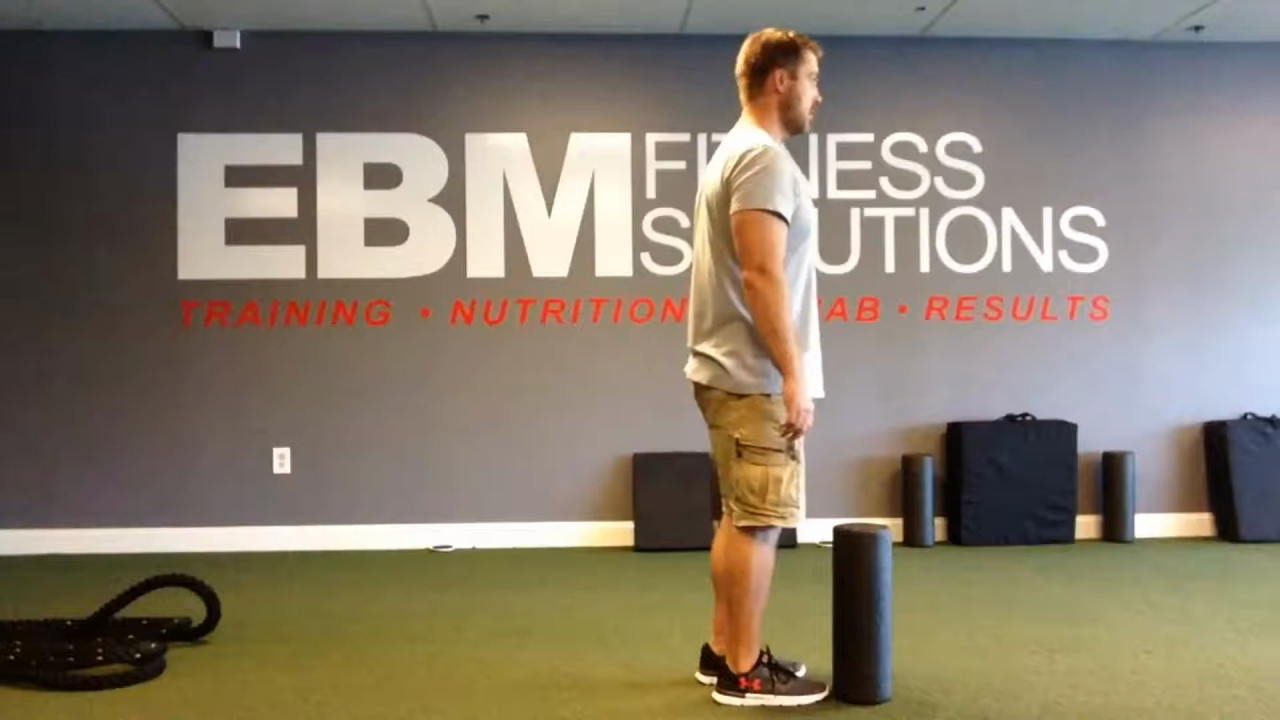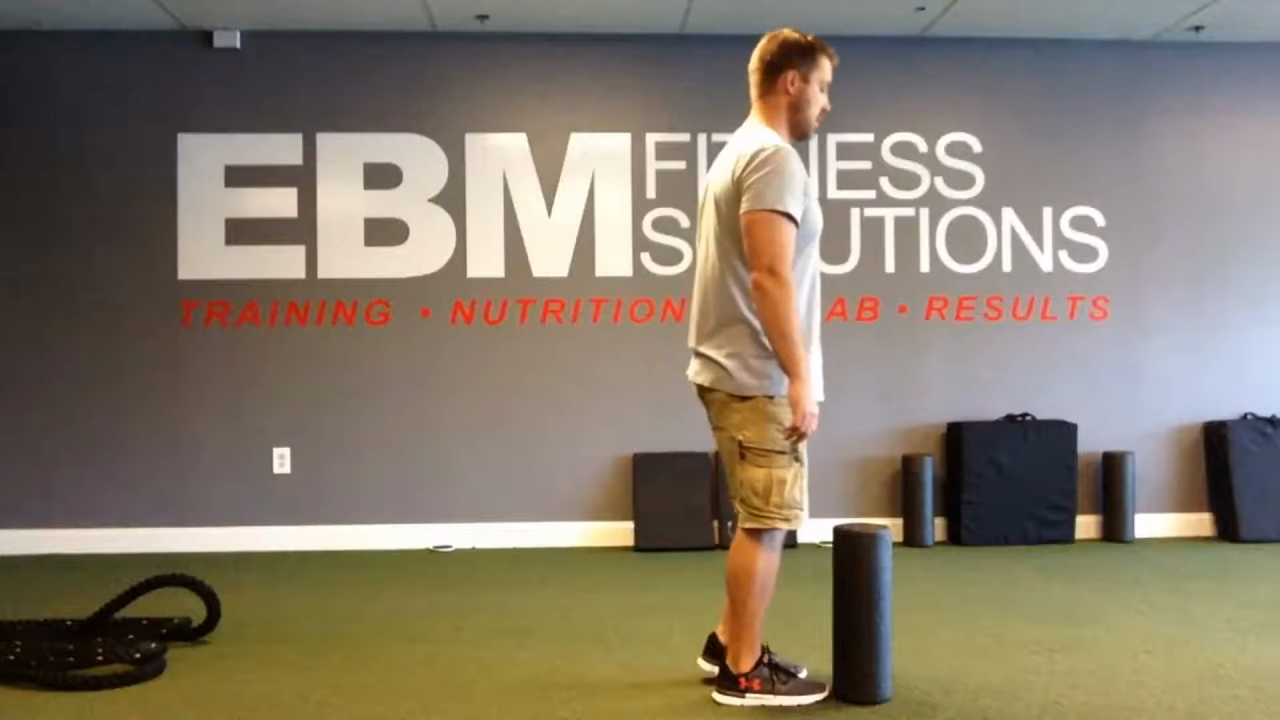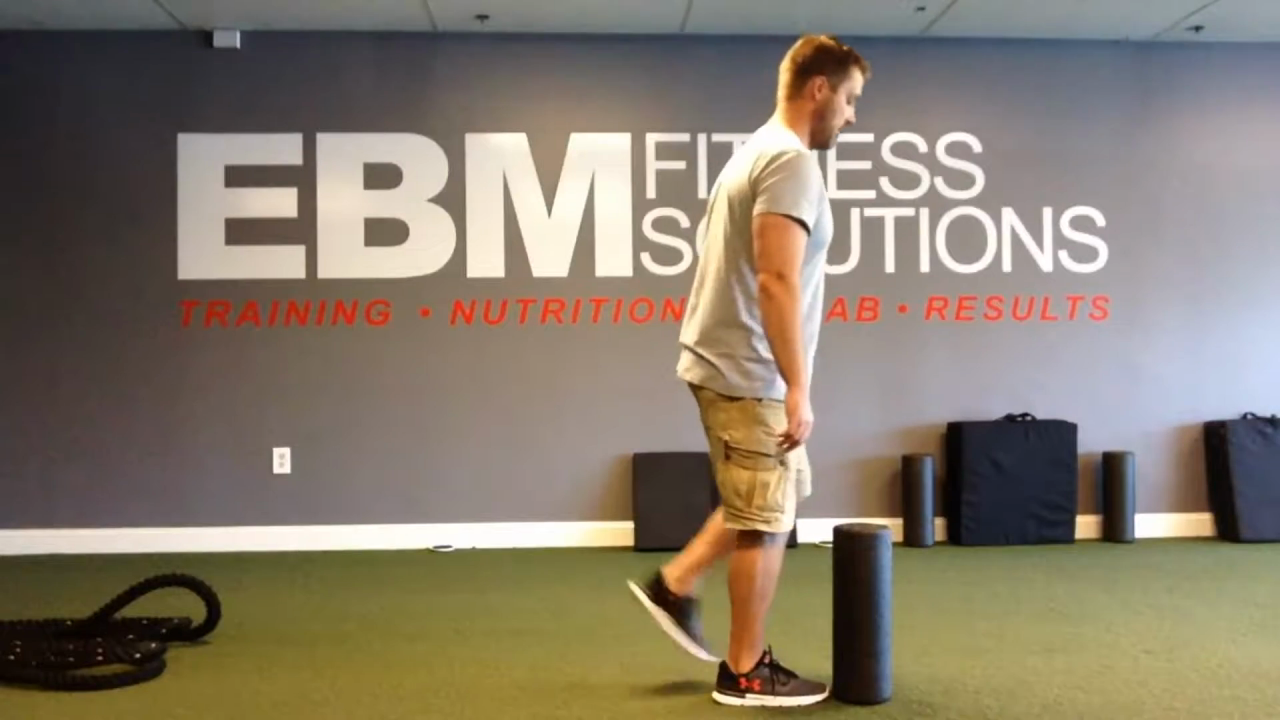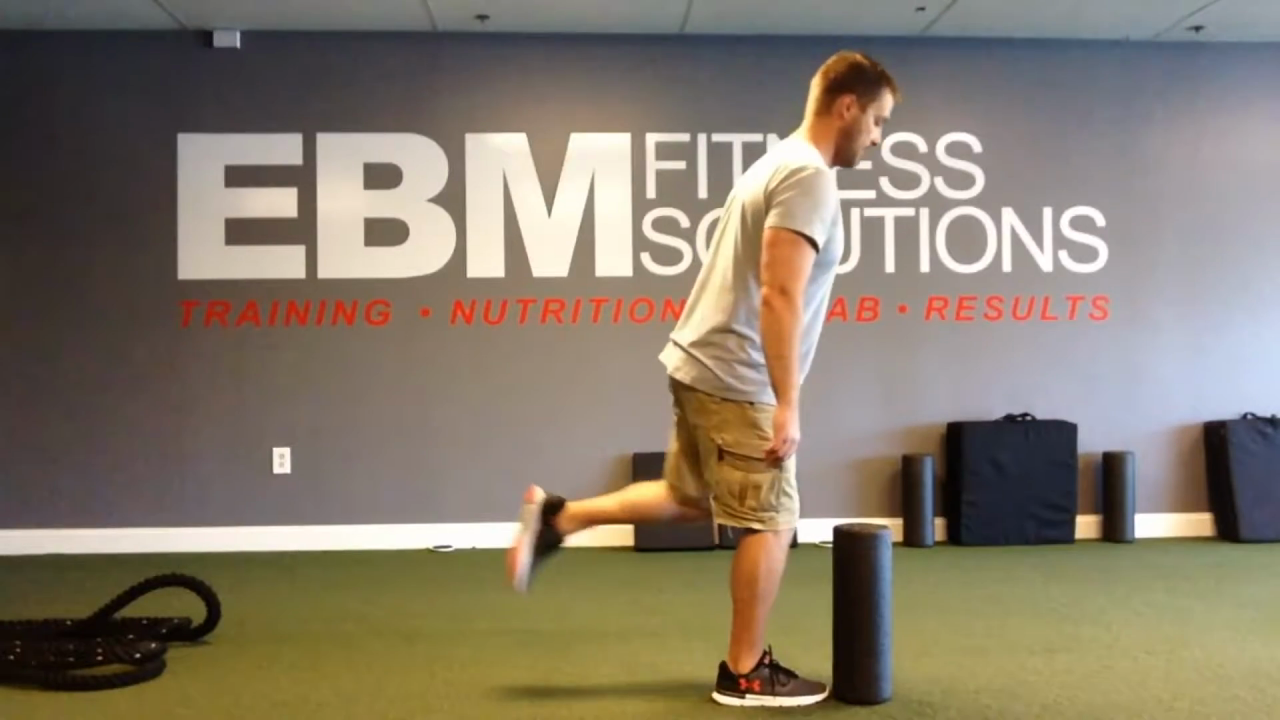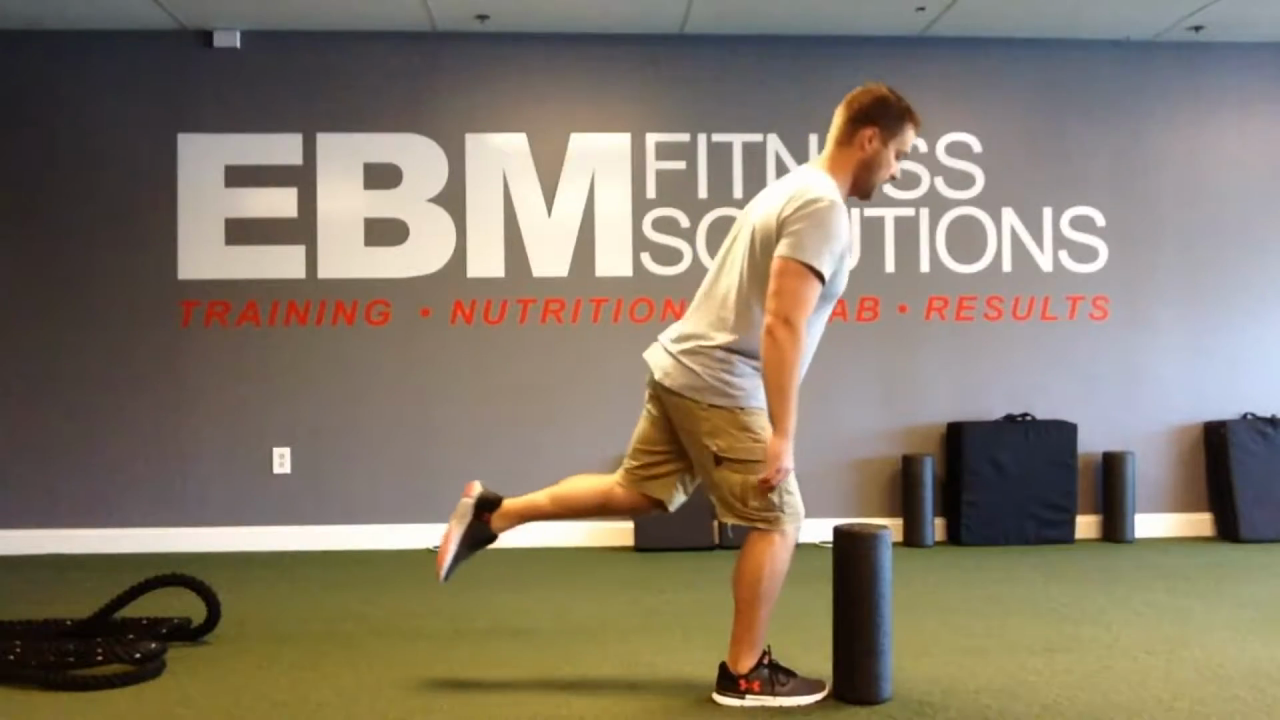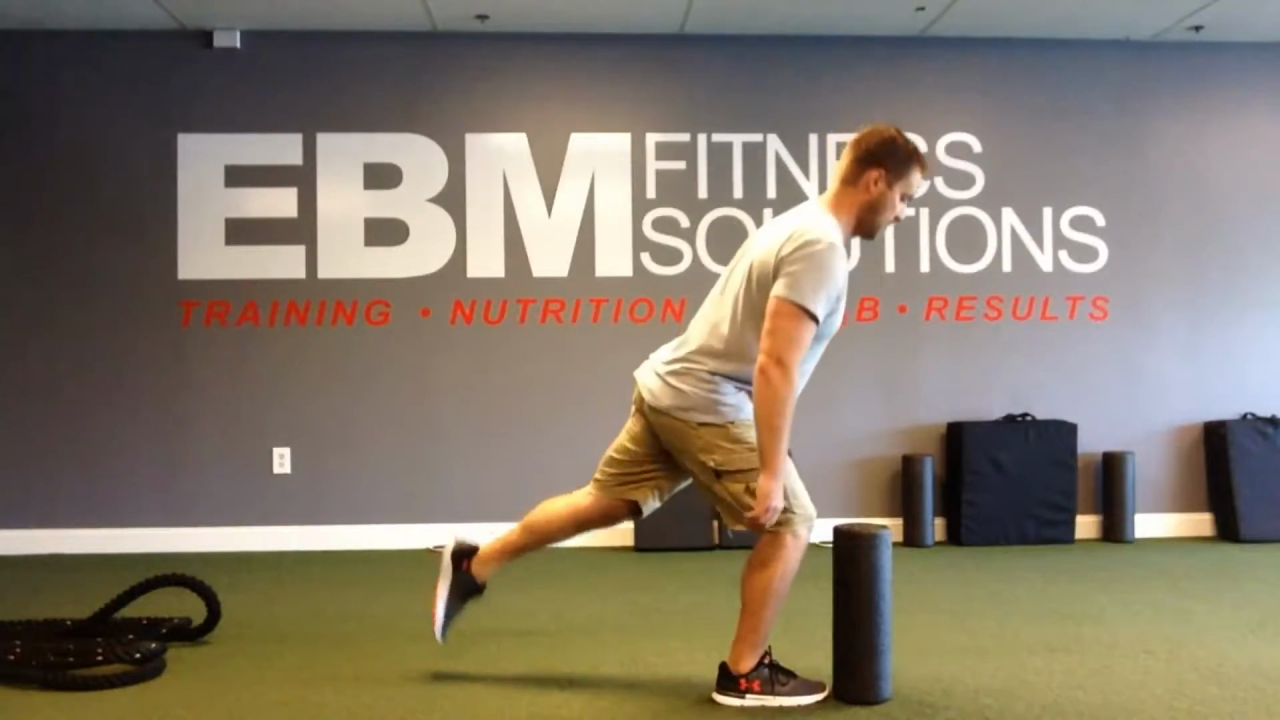
dt=0.3s
person 1, frame 1
left shoulder: (737, 154)
right shoulder: (763, 157)
right elbow: (760, 276)
right wrist: (792, 376)
left hip: (729, 370)
right hip: (754, 377)
left knee: (740, 516)
right knee: (759, 520)
left ankle: (725, 650)
right ankle: (745, 672)
person 1, frame 2
left shoulder: (740, 153)
right shoulder: (771, 157)
right elbow: (770, 278)
right wrist: (799, 379)
left hip: (733, 369)
right hip: (756, 377)
left knee: (759, 517)
right knee: (767, 521)
left ankle: (729, 643)
right ankle: (744, 672)
person 1, frame 3
left shoulder: (759, 152)
right shoulder: (791, 161)
right elbow: (776, 282)
right wrist: (797, 389)
left hip: (727, 359)
right hip: (745, 372)
left knee: (760, 504)
right knee: (768, 519)
left ankle: (675, 589)
right ankle: (745, 672)
person 1, frame 4
left shoulder: (779, 163)
right shoulder: (809, 176)
right elbow: (779, 297)
left wrist: (776, 395)
right wrist: (787, 405)
left hip: (703, 363)
right hip: (733, 375)
left knee: (690, 496)
right knee: (768, 519)
left ankle: (558, 519)
right ankle: (746, 673)
person 1, frame 5
left shoulder: (796, 188)
right shoulder: (822, 208)
right elbow: (782, 327)
left wrist: (774, 426)
right wrist: (783, 436)
left hip: (682, 368)
right hip: (717, 382)
left knee: (634, 493)
right knee: (776, 519)
left ankle: (490, 514)
right ankle: (745, 674)
person 1, frame 6
left shoulder: (801, 223)
right shoulder: (821, 247)
right elbow: (776, 366)
right wrist: (772, 472)
left hip: (667, 389)
right hip: (703, 402)
left knee: (603, 503)
right knee: (790, 523)
left ankle: (472, 567)
right ankle: (746, 674)
